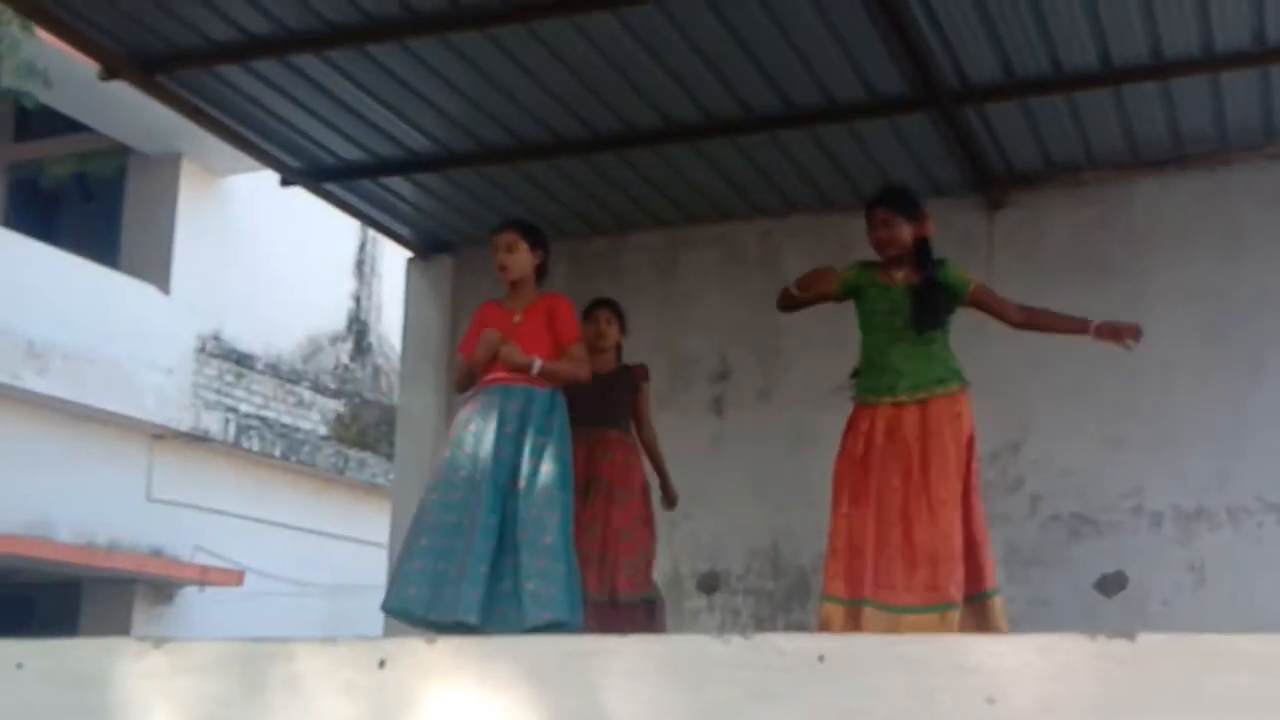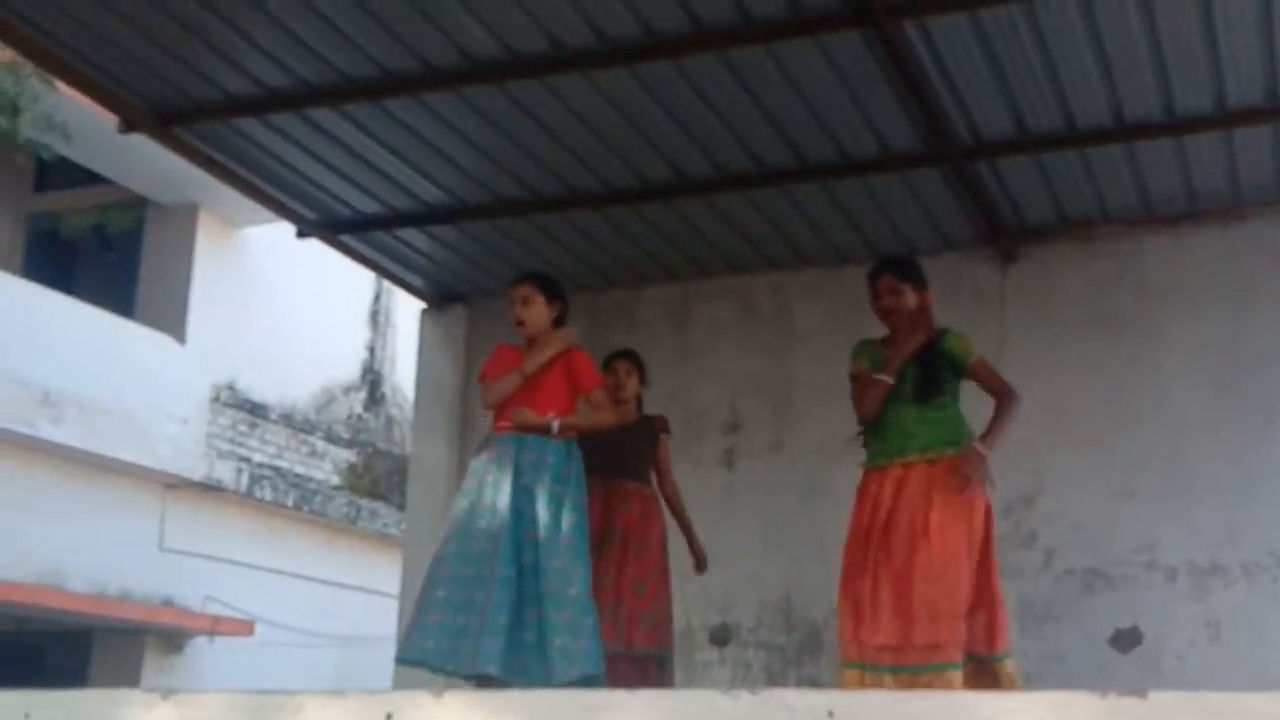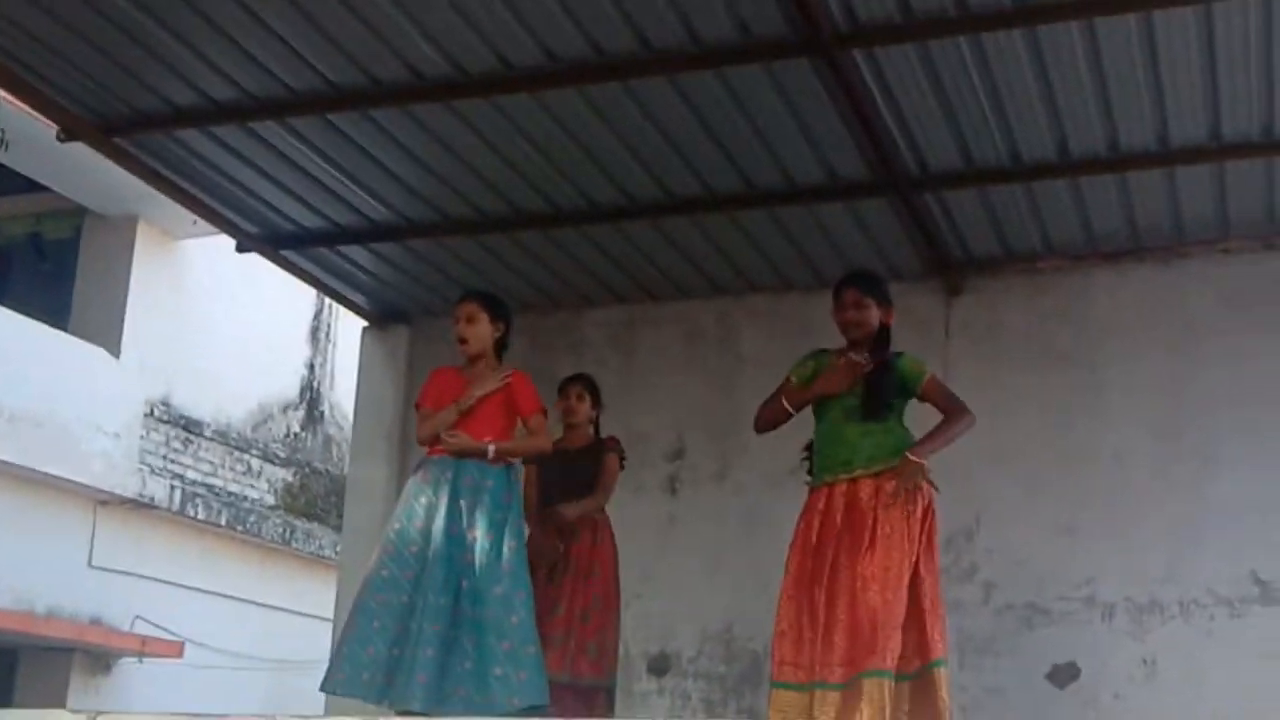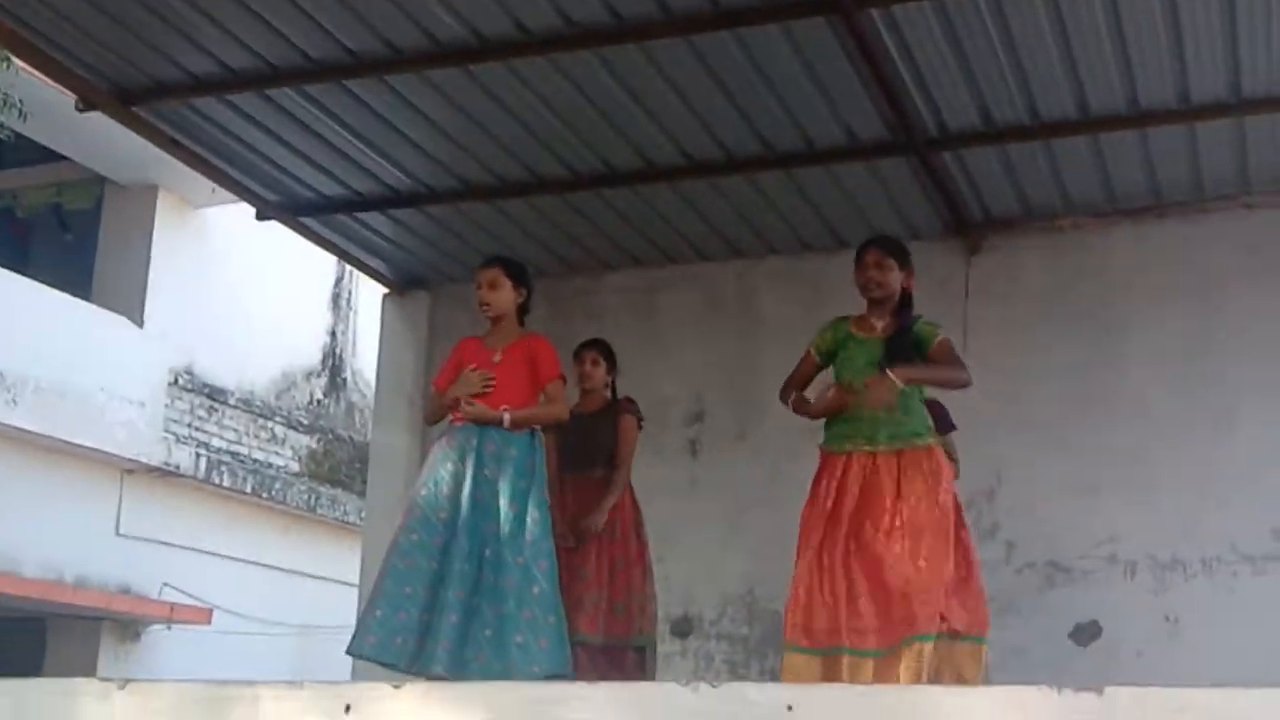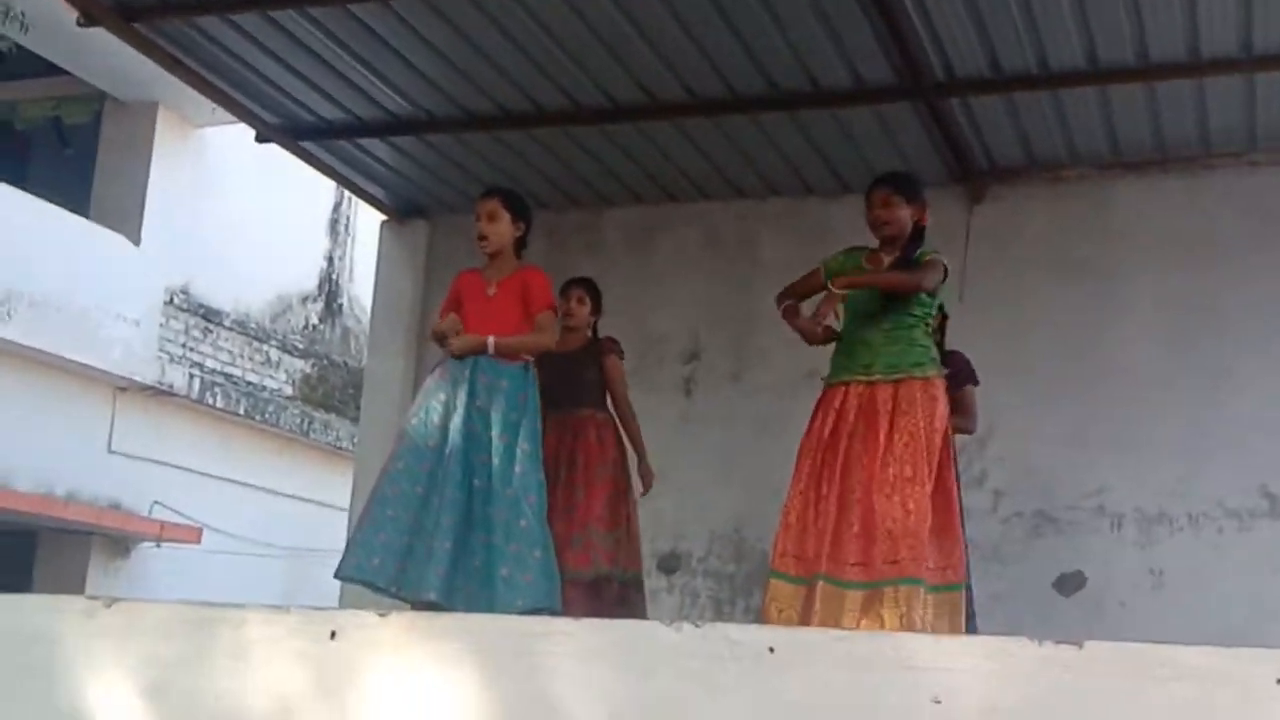
dt=0.3s
person 1, frame 1
left shoulder: (942, 277)
right shoulder: (860, 278)
left elbow: (1017, 313)
right elbow: (787, 302)
left wrist: (1093, 327)
right wrist: (806, 285)
left hip: (939, 416)
right hip: (875, 423)
left knee: (937, 533)
right knee: (864, 536)
person 1, frame 2
left shoulder: (948, 344)
right shoulder: (868, 354)
left elbow: (1008, 397)
right elbow: (866, 412)
left wrist: (982, 447)
right wrist: (901, 355)
left hip: (948, 479)
right hip: (886, 487)
left knee: (944, 592)
right knee: (878, 600)
person 1, frame 3
left shoulder: (901, 367)
right shoulder: (815, 365)
left elbow: (962, 415)
right elbow: (763, 421)
left wrist: (917, 455)
right wrist: (817, 389)
left hip: (890, 497)
right hip: (830, 504)
left knee: (881, 610)
right knee: (821, 618)
person 1, frame 4
left shoulder: (922, 331)
right shoulder: (837, 332)
left elbow: (960, 374)
right elbow: (790, 388)
left wrist: (898, 376)
right wrist: (811, 407)
left hip: (912, 465)
right hip: (845, 470)
left knee: (916, 580)
right knee: (831, 587)
left ankle: (908, 691)
person 1, frame 5
left shoulder: (927, 262)
right shoulder: (850, 260)
left elbow: (922, 281)
right elbow: (787, 296)
left wrist: (842, 285)
right wrist: (802, 323)
left hip: (910, 401)
right hip: (846, 402)
left knee: (899, 515)
right knee: (826, 516)
left ankle: (892, 635)
right ankle: (817, 634)
person 2, frame 1
left shoulder: (555, 306)
right shoulder: (486, 312)
left elbow: (581, 369)
right elbow: (460, 380)
left wrist: (529, 363)
right wrist: (480, 356)
left hip: (535, 420)
right hip: (484, 419)
left knee: (533, 519)
right knee: (468, 515)
left ankle: (532, 626)
right ankle: (468, 620)
person 2, frame 2
left shoulder: (573, 356)
right shoulder: (503, 355)
left elbow: (606, 415)
right elbow: (490, 397)
left wrist: (547, 423)
right wrist: (538, 359)
left hip: (550, 469)
right hip: (497, 467)
left knee: (550, 570)
right knee: (482, 564)
left ankle: (550, 683)
right ankle: (482, 676)
person 2, frame 3
left shoulder: (513, 381)
right shoulder: (440, 378)
left elbow: (542, 441)
right elbow: (423, 432)
left wrist: (483, 448)
right wrist: (470, 396)
left hip: (487, 494)
right hip: (433, 491)
left knee: (485, 596)
right knee: (411, 594)
person 2, frame 4
left shoulder: (536, 346)
right shoulder: (465, 348)
left elbow: (559, 408)
right elbow: (430, 413)
left wrist: (499, 417)
right wrist: (456, 394)
left hip: (512, 462)
right hip: (457, 459)
left knee: (508, 564)
right knee: (438, 559)
left ankle: (510, 677)
right ankle: (437, 674)
person 2, frame 5
left shoulder: (531, 278)
right shoulder: (464, 280)
left elbow: (548, 338)
right elbow: (441, 332)
left wrist: (483, 344)
right wrist: (443, 331)
left hip: (504, 394)
right hip: (451, 390)
left knee: (500, 496)
right knee: (429, 489)
left ankle: (499, 606)
right ankle: (422, 604)
person 3, frame 1
left shoulder: (633, 376)
left elbow: (645, 428)
left wrist: (666, 480)
left hip: (620, 468)
right hip: (575, 469)
left knee: (621, 556)
right knee: (579, 556)
left ankle: (624, 635)
person 3, frame 2
left shoulder: (653, 427)
left elbow: (666, 481)
left wrist: (692, 537)
left hip: (639, 518)
right hip: (593, 520)
left knee: (637, 608)
right knee: (594, 608)
left ankle: (637, 688)
person 3, frame 3
left shoulder: (606, 449)
right shoulder: (541, 452)
left elbow: (603, 493)
right elbow: (530, 503)
left wrist: (574, 508)
right wrist: (541, 536)
left hip: (589, 549)
right hip: (546, 548)
left knee: (584, 637)
right knee: (543, 637)
person 3, frame 4
left shoulder: (622, 411)
right shoulder: (560, 419)
left elbow: (623, 464)
right elbow: (552, 474)
left wrist: (603, 508)
right wrist: (557, 520)
left hip: (611, 511)
right hip: (569, 512)
left knee: (614, 601)
right knee: (572, 603)
left ankle: (615, 685)
right ankle: (574, 681)
person 3, frame 5
left shoulder: (604, 350)
right shoulder: (542, 356)
left elbow: (622, 404)
left wrist: (642, 458)
left hip: (596, 448)
right hip: (554, 451)
left knee: (597, 537)
right knee: (557, 540)
left ankle: (602, 619)
right ankle: (559, 617)
